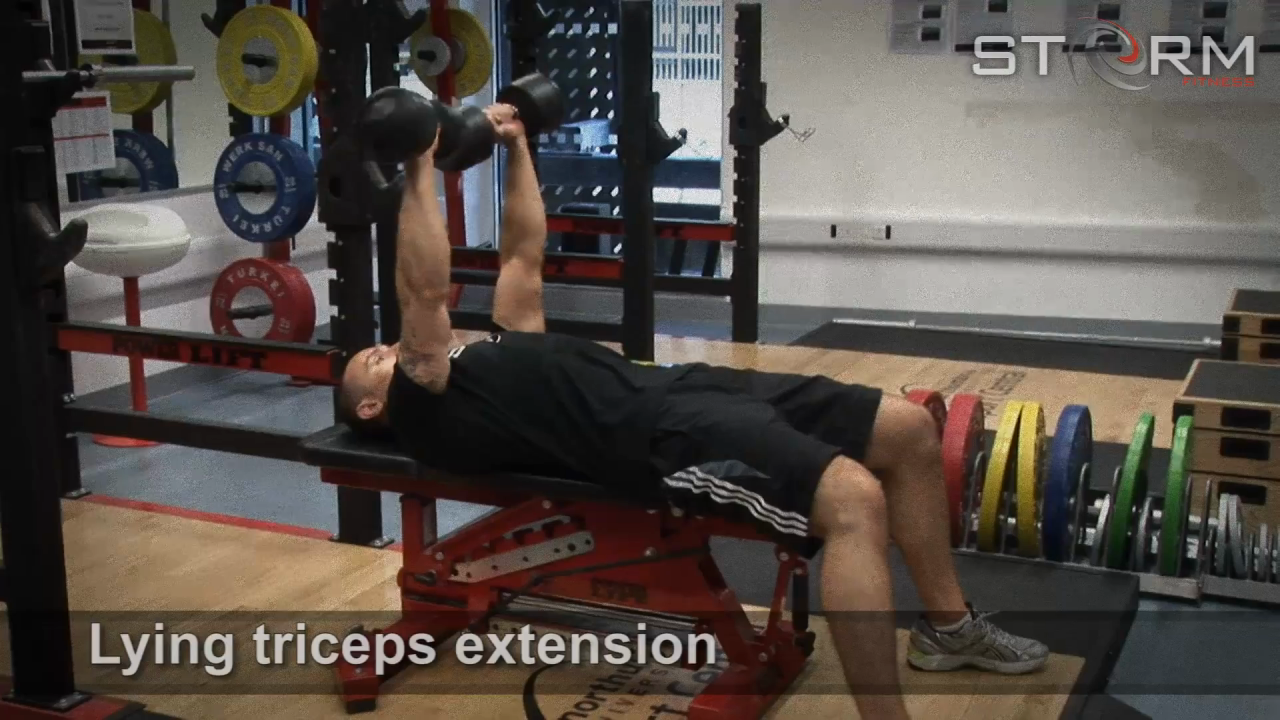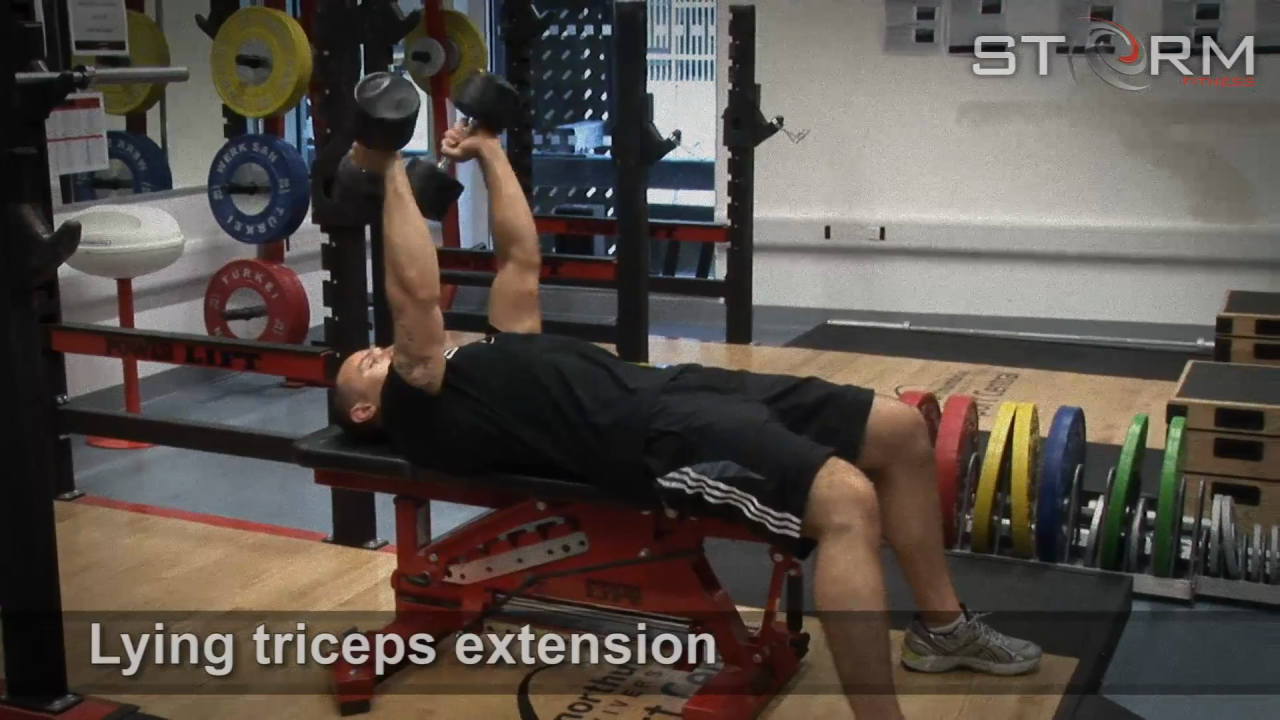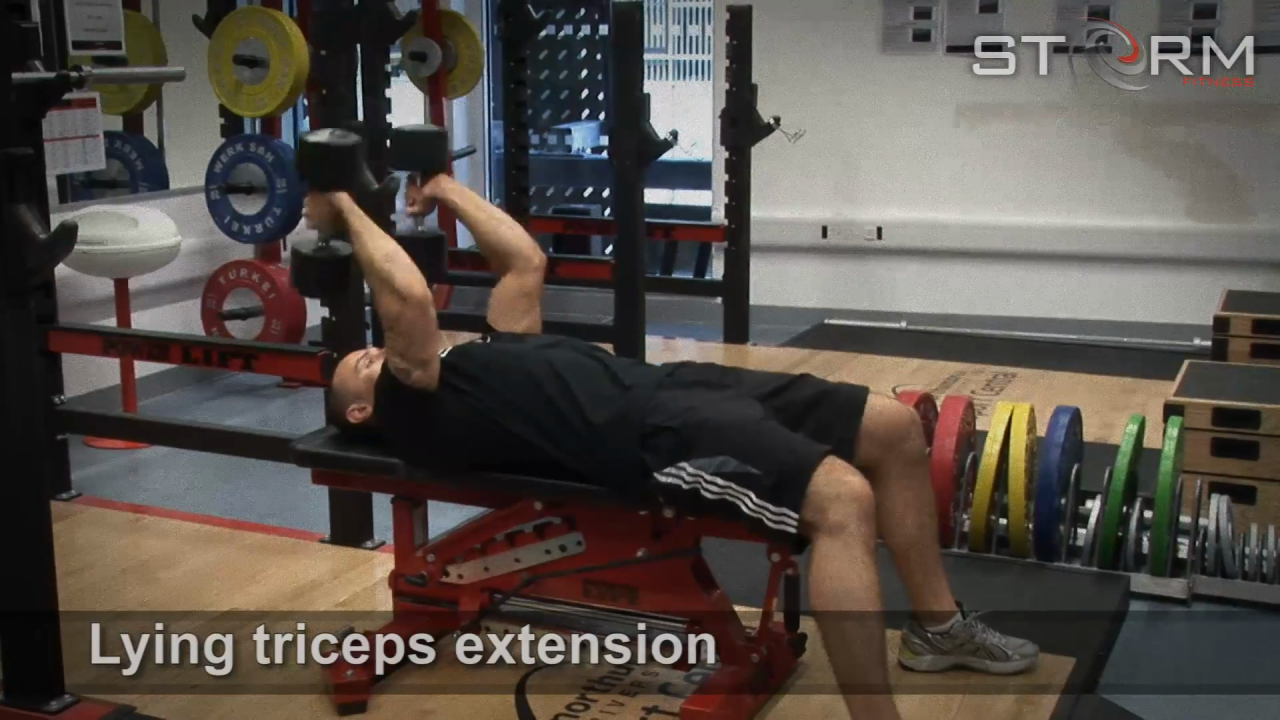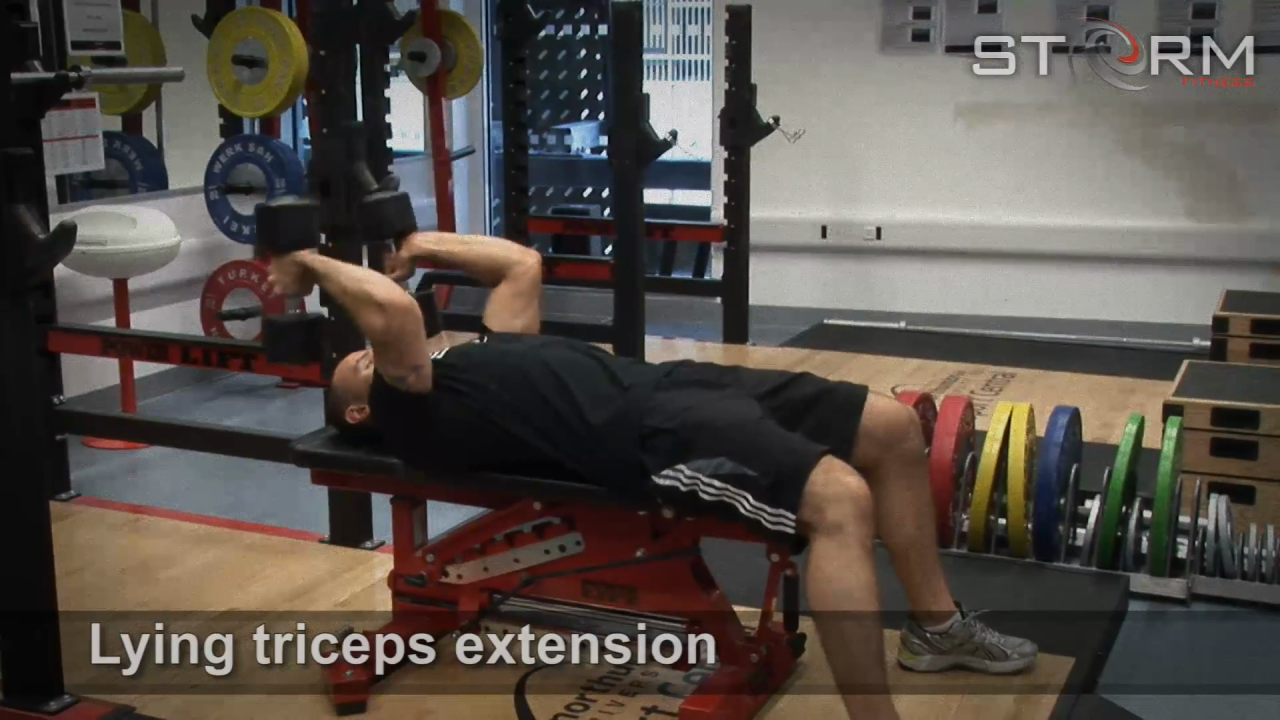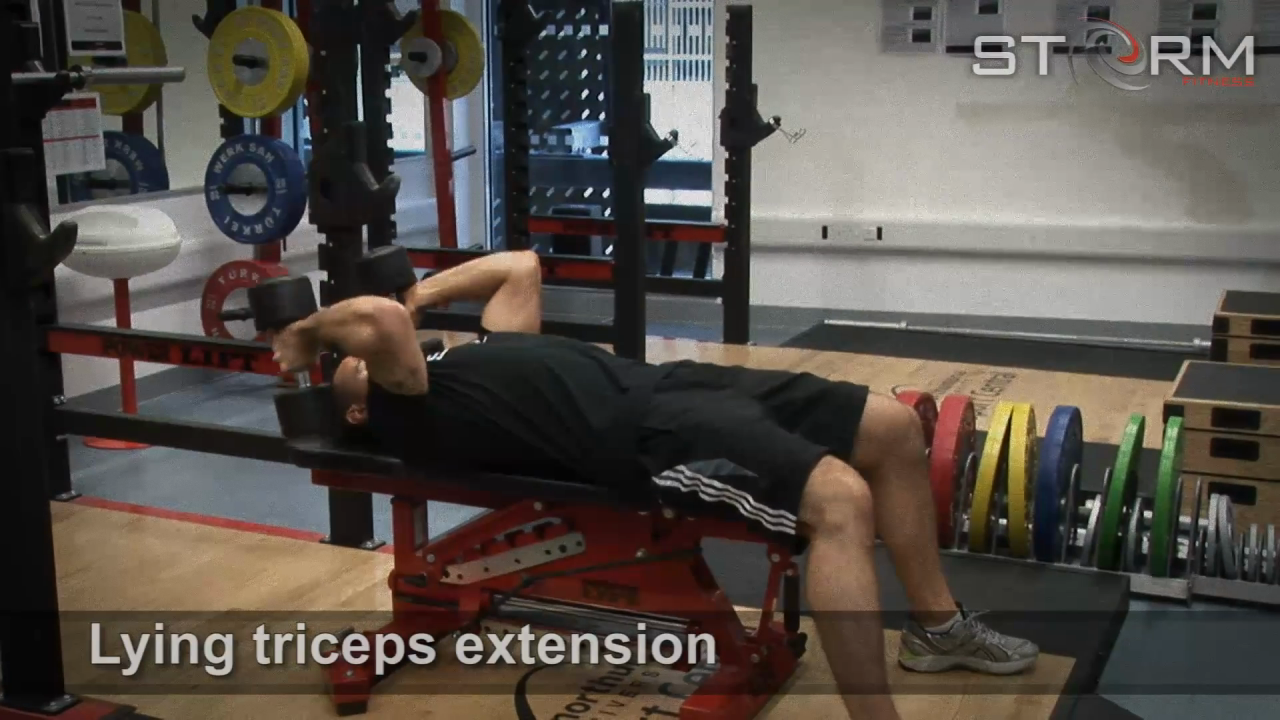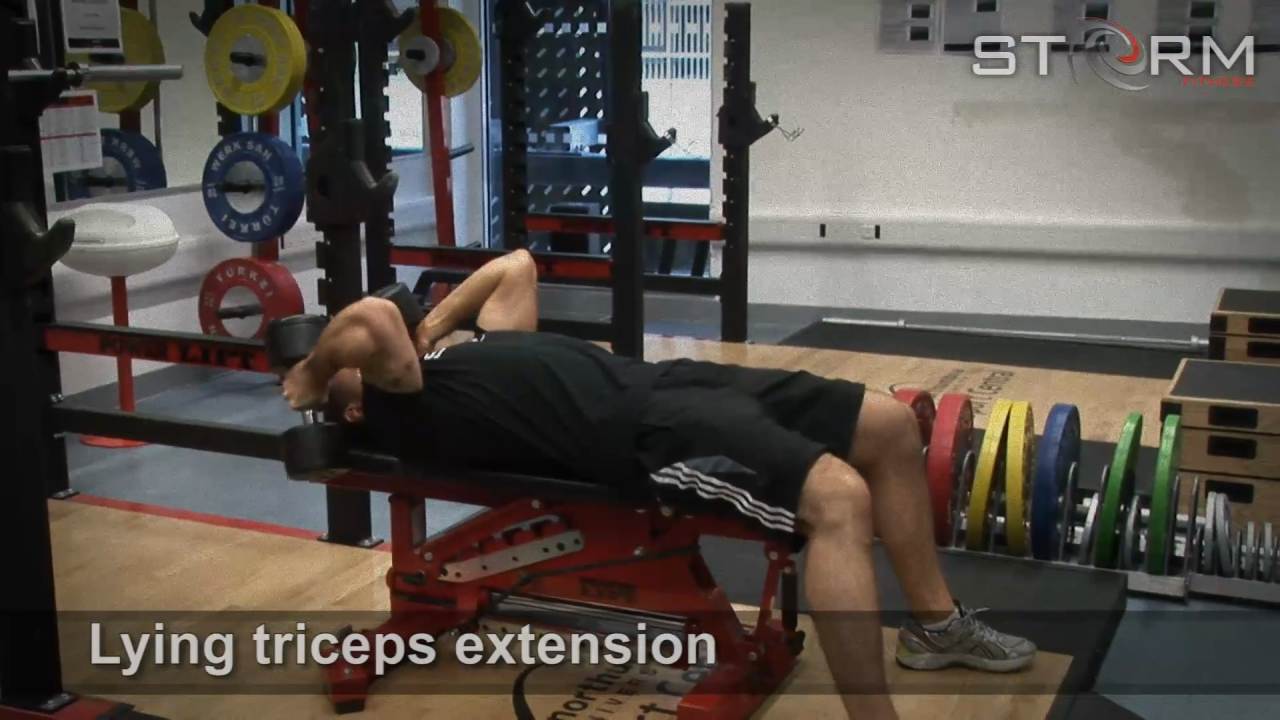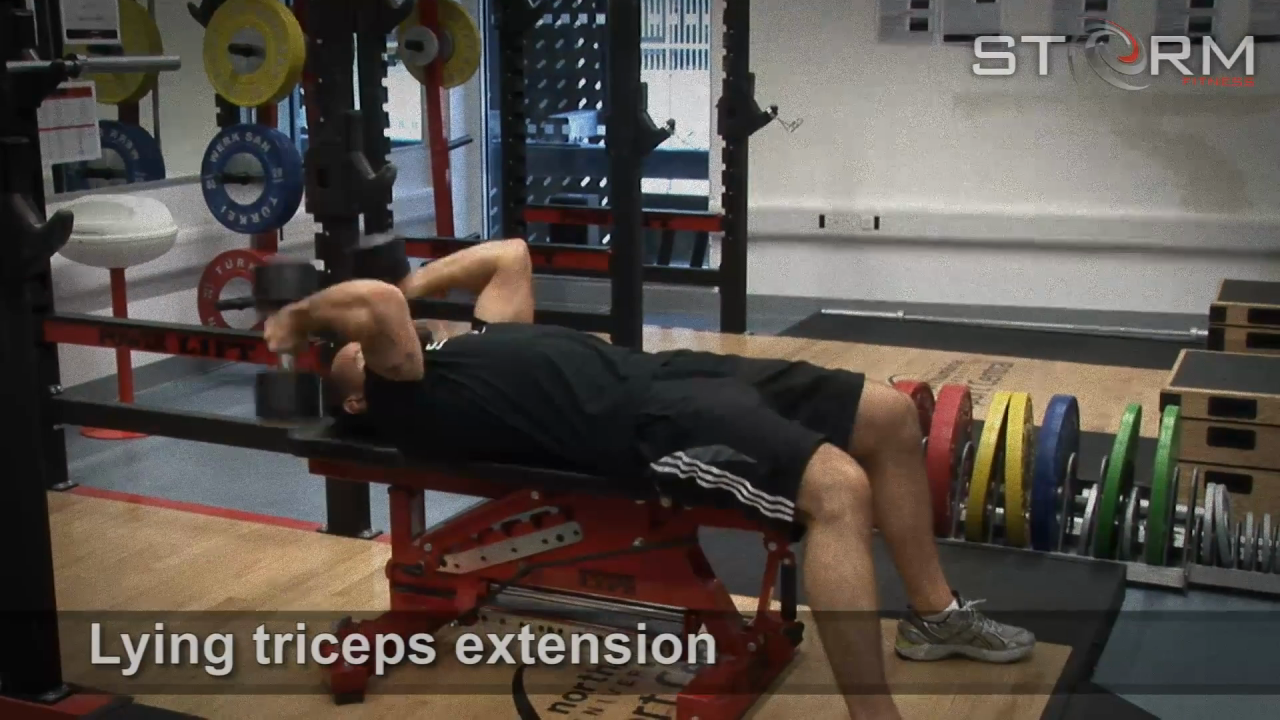
dt=0.5s
person 1, frame 1
left shoulder: (489, 353)
right shoulder: (430, 412)
left elbow: (522, 257)
right elbow: (426, 294)
left wrist: (517, 147)
right wrist: (421, 167)
left hip: (684, 384)
right hip: (661, 435)
left knee: (909, 430)
right knee: (853, 500)
left ankle: (948, 623)
person 1, frame 2
left shoulder: (483, 356)
right shoulder: (424, 417)
left elbow: (522, 260)
right elbow: (417, 294)
left wrist: (489, 151)
right wrist: (391, 172)
left hip: (677, 384)
right hip: (653, 434)
left knee: (901, 430)
right knee: (846, 500)
left ankle: (942, 624)
person 1, frame 3
left shoulder: (477, 357)
right shoulder: (415, 413)
left elbow: (525, 264)
right elbow: (409, 299)
left wrist: (448, 190)
right wrist: (346, 212)
left hip: (669, 383)
right hip: (648, 433)
left knee: (895, 429)
right knee: (843, 500)
left ankle: (938, 623)
person 1, frame 4
left shoulder: (467, 357)
right shoulder: (414, 416)
left elbow: (524, 265)
right elbow: (392, 311)
left wrist: (422, 243)
right wrist: (311, 264)
left hip: (668, 383)
right hip: (644, 433)
left knee: (894, 428)
right knee: (842, 501)
left ankle: (936, 625)
person 1, frame 5
left shoulder: (465, 361)
right shoulder: (410, 415)
left elbow: (522, 267)
right elbow: (383, 322)
left wrist: (425, 288)
right wrist: (309, 330)
left hip: (665, 384)
right hip: (645, 436)
left knee: (894, 429)
right knee: (841, 502)
left ankle: (937, 625)
person 1, frame 6
left shoulder: (457, 358)
right shoulder: (405, 410)
left elbow: (517, 267)
right elbow: (373, 319)
left wrist: (432, 327)
right wrist: (311, 371)
left hip: (663, 382)
right hip: (640, 432)
left knee: (891, 426)
right knee: (837, 499)
left ankle: (936, 623)
person 1, frame 7
left shoulder: (463, 349)
right shoulder: (408, 400)
left elbow: (511, 255)
right elbow: (373, 303)
left wrist: (412, 285)
right wrist: (297, 317)
left hip: (664, 372)
right hip: (644, 423)
left knee: (891, 416)
right knee: (839, 489)
left ankle: (934, 613)
